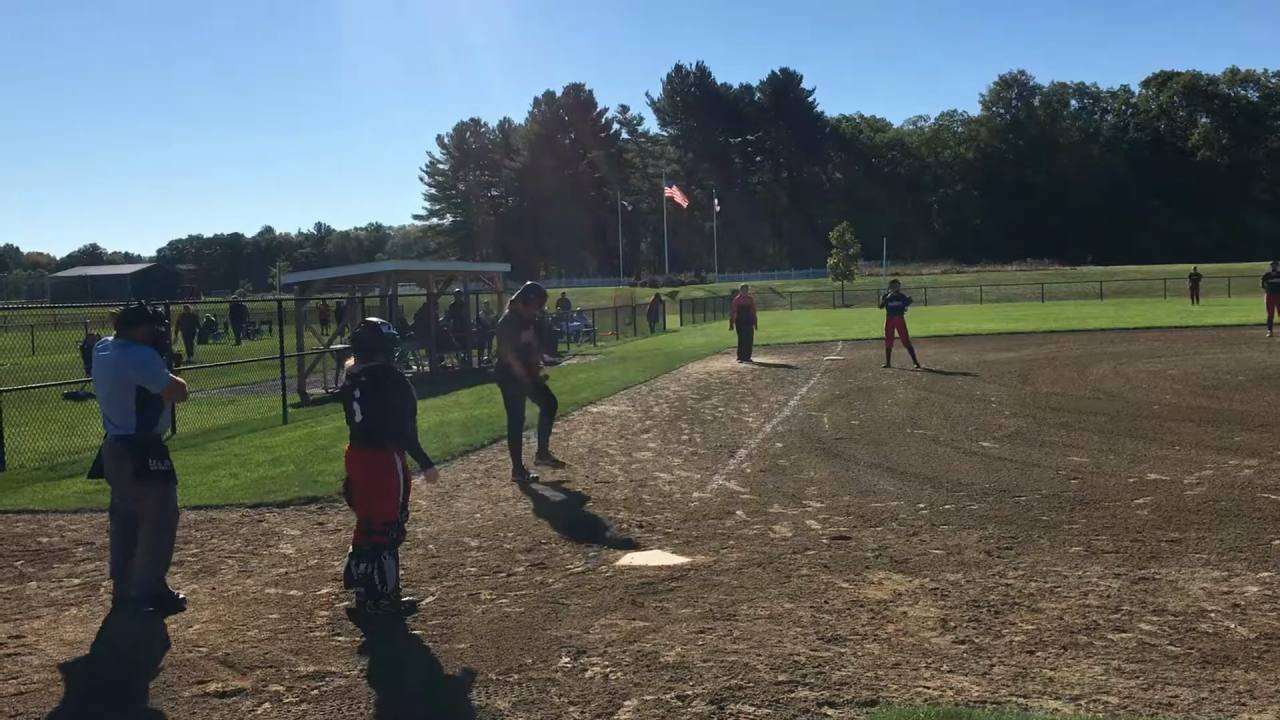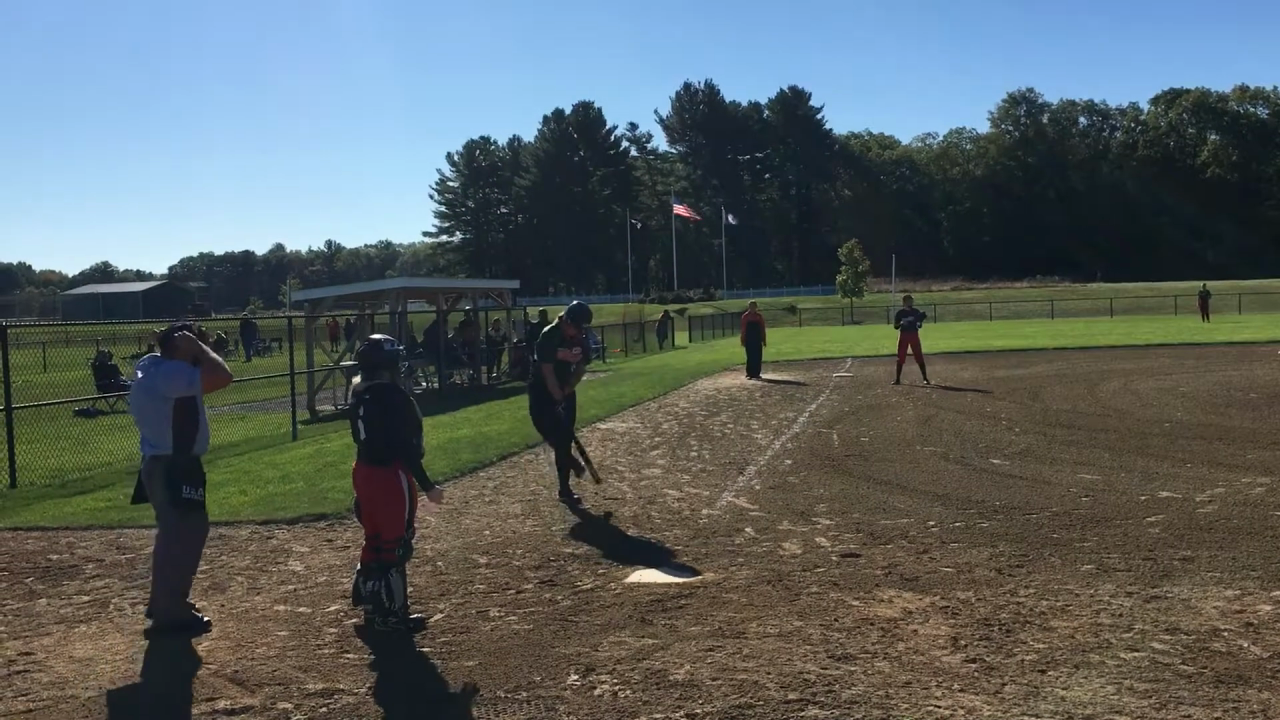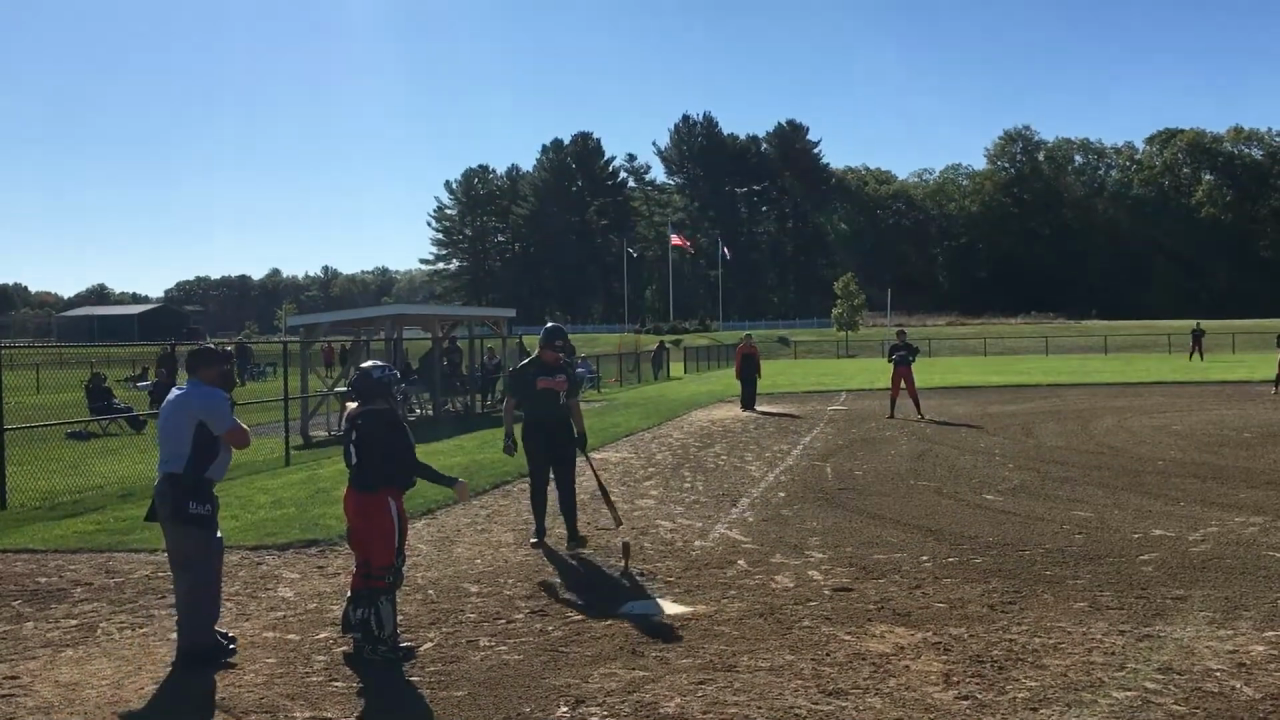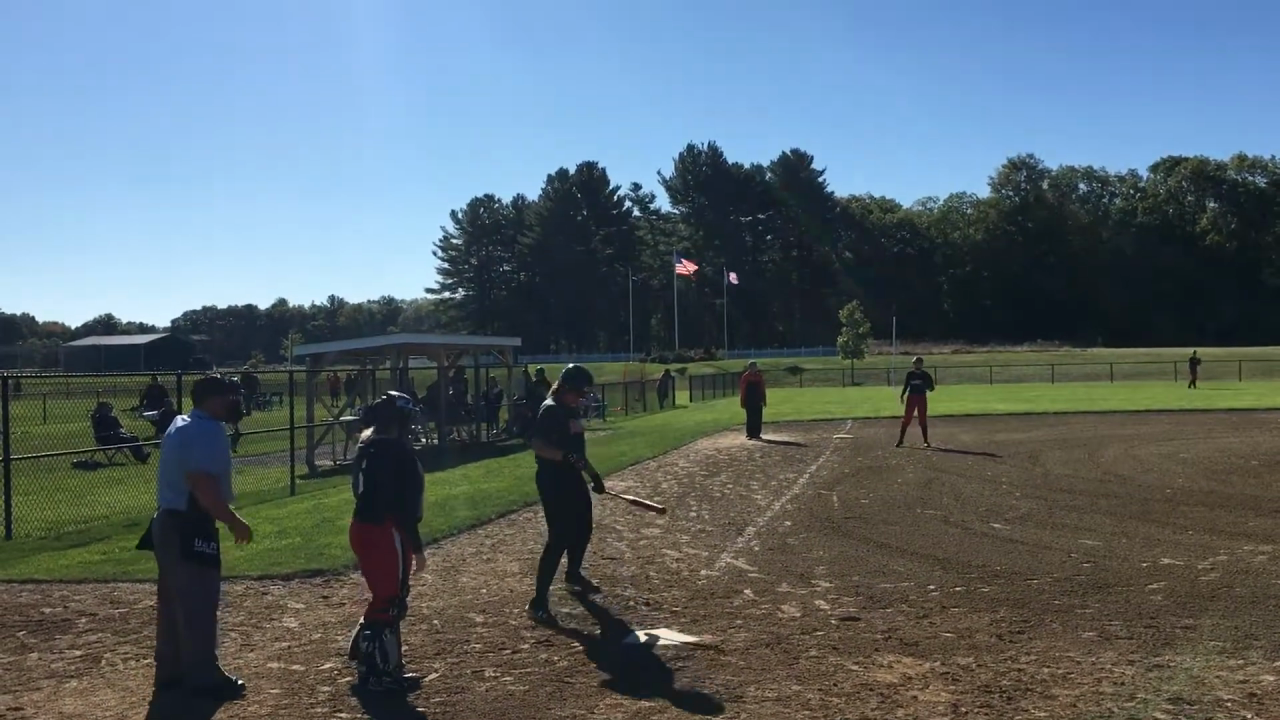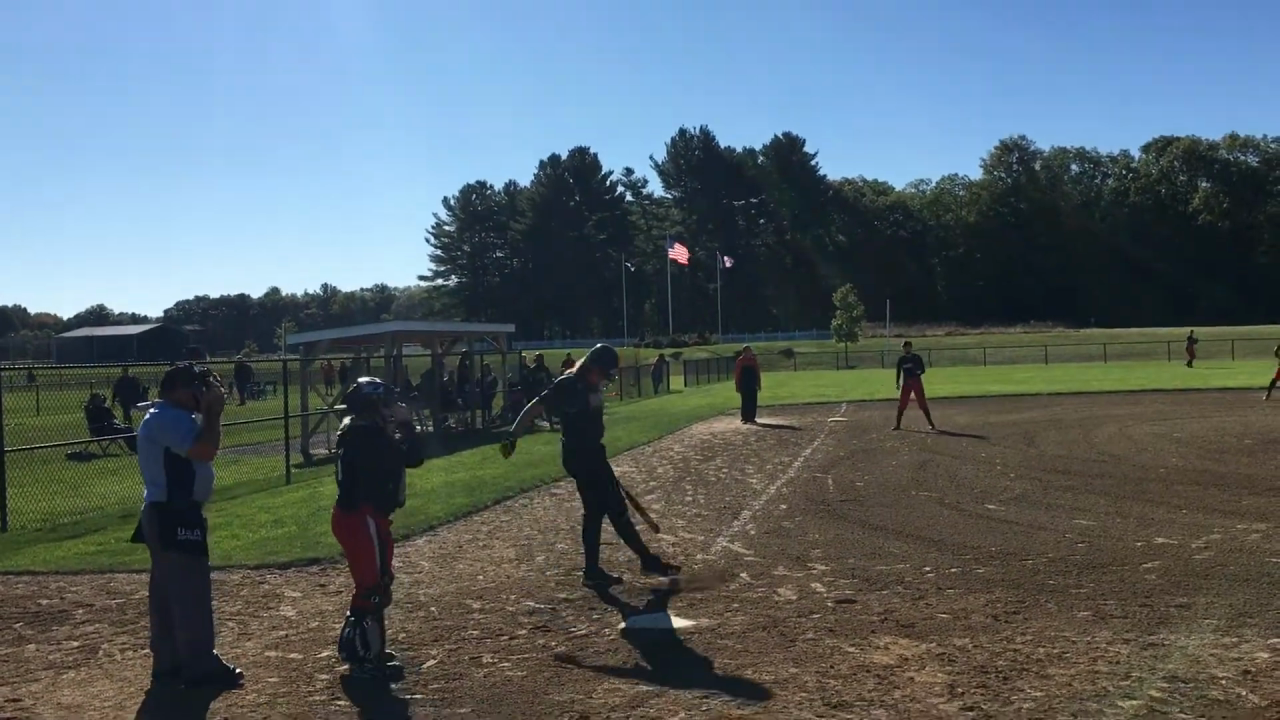
dt=1s
person 1, frame 1
left shoulder: (103, 350)
right shoulder: (140, 356)
right elbow: (179, 392)
left wrist: (141, 336)
right wrist: (169, 376)
left hip: (117, 447)
right hip: (141, 450)
left knee: (125, 519)
right knee: (161, 517)
left ankle: (126, 588)
right ankle: (149, 589)
person 1, frame 2
left shoulder: (149, 367)
right shoulder: (173, 373)
right elbow: (222, 377)
right wrist: (197, 347)
left hip: (162, 465)
right hip: (175, 470)
left knee: (186, 534)
right knee: (178, 541)
left ankle: (167, 603)
right ankle: (171, 614)
person 1, frame 3
left shoulder: (178, 397)
right shoulder: (209, 397)
right elbow: (241, 440)
right wrist: (232, 421)
left hip: (175, 490)
right hip: (190, 494)
left knee: (188, 565)
right knee: (203, 565)
left ankle: (198, 634)
right ankle: (196, 642)
person 1, frame 4
left shoulder: (180, 425)
right shoulder: (209, 431)
right elbow: (203, 485)
right wrist: (234, 522)
left hip: (168, 523)
right hip: (191, 528)
left knee: (173, 601)
right knee: (199, 603)
left ankle: (171, 671)
right ankle: (203, 677)
person 1, frame 5
left shoulder: (162, 417)
right shoulder: (170, 418)
left elbow: (196, 450)
right elbow: (204, 451)
left wrist: (208, 412)
right wrist: (213, 411)
left hip: (163, 515)
right hip: (176, 517)
left knee: (166, 589)
right knee: (191, 590)
left ankle: (167, 662)
right ankle: (201, 667)
person 2, frame 1
left shoulder: (351, 379)
right shoulder: (391, 379)
left elbow: (355, 422)
right elbow: (402, 429)
right wrist: (425, 463)
left hip: (357, 455)
right hip: (385, 458)
left knee: (367, 524)
right knee: (387, 527)
left ankle: (364, 590)
right ankle: (383, 597)
person 2, frame 2
left shoulder: (359, 394)
right shoulder: (394, 396)
left elbow: (365, 437)
right elbow: (406, 446)
right wrist: (426, 485)
left hip: (365, 471)
right hip: (390, 475)
left knee: (375, 540)
right knee: (395, 544)
left ankle: (372, 605)
right ankle: (391, 613)
person 2, frame 3
left shoulder: (354, 418)
right shoulder: (386, 421)
right elbow: (409, 465)
right wrist: (451, 482)
left hip: (357, 497)
right hip: (382, 500)
left knee: (366, 566)
right knee: (386, 569)
left ankle: (362, 632)
right ankle: (381, 640)
person 2, frame 4
left shoulder: (368, 446)
right shoulder: (397, 451)
right elbow: (403, 503)
right wrist: (416, 546)
left hip: (363, 528)
right hip: (385, 532)
left knee: (381, 599)
right knee: (390, 603)
left ankle: (367, 662)
right ankle: (382, 673)
person 2, frame 5
left shoulder: (354, 432)
right shoulder: (370, 435)
left elbow: (388, 460)
right elbow: (412, 459)
left wrist: (395, 429)
right wrist: (406, 424)
left hip: (350, 516)
right hip: (365, 519)
left knee: (368, 587)
right knee: (375, 591)
left ankle: (361, 650)
right ankle: (366, 660)
person 3, frame 1
left shoulder: (527, 319)
right shoulder: (508, 322)
right elbow: (510, 358)
left wrist: (536, 369)
right wrist: (527, 381)
left hip: (526, 373)
right hip: (510, 375)
left knee: (550, 404)
right knee: (516, 420)
left ankle: (543, 453)
right ankle: (518, 469)
person 3, frame 2
left shoulder: (581, 340)
right shoulder: (549, 336)
left elbow: (580, 369)
right elbow: (547, 372)
left wrist: (565, 394)
right wrist: (557, 401)
left hip: (564, 392)
right hip: (542, 390)
left knee: (565, 438)
right knee: (544, 425)
left ankle: (564, 488)
right ankle: (572, 462)
person 3, frame 3
left shoulder: (567, 368)
right shoulder: (525, 370)
left elbow: (573, 403)
right elbow: (510, 404)
left wrist: (581, 433)
right wrist: (509, 435)
left hip: (563, 431)
right hip: (535, 433)
left knee: (566, 483)
right knee: (539, 483)
left ankle: (572, 534)
right ankle: (539, 529)
person 3, frame 4
left shoulder: (571, 410)
right shoulder: (551, 410)
right elbow: (538, 445)
left wrist: (593, 474)
right wrist: (566, 457)
left hip: (572, 477)
right hip: (553, 479)
left knee: (582, 529)
right knee: (558, 539)
left ankle: (573, 574)
right ankle: (538, 601)
person 3, frame 5
left shoulder: (592, 387)
right shoulder: (568, 385)
right elbow: (536, 407)
right wrist: (513, 435)
left hip: (590, 453)
right hip: (580, 455)
left knee: (595, 511)
right knee: (615, 507)
left ankle: (592, 571)
right ankle: (647, 560)
